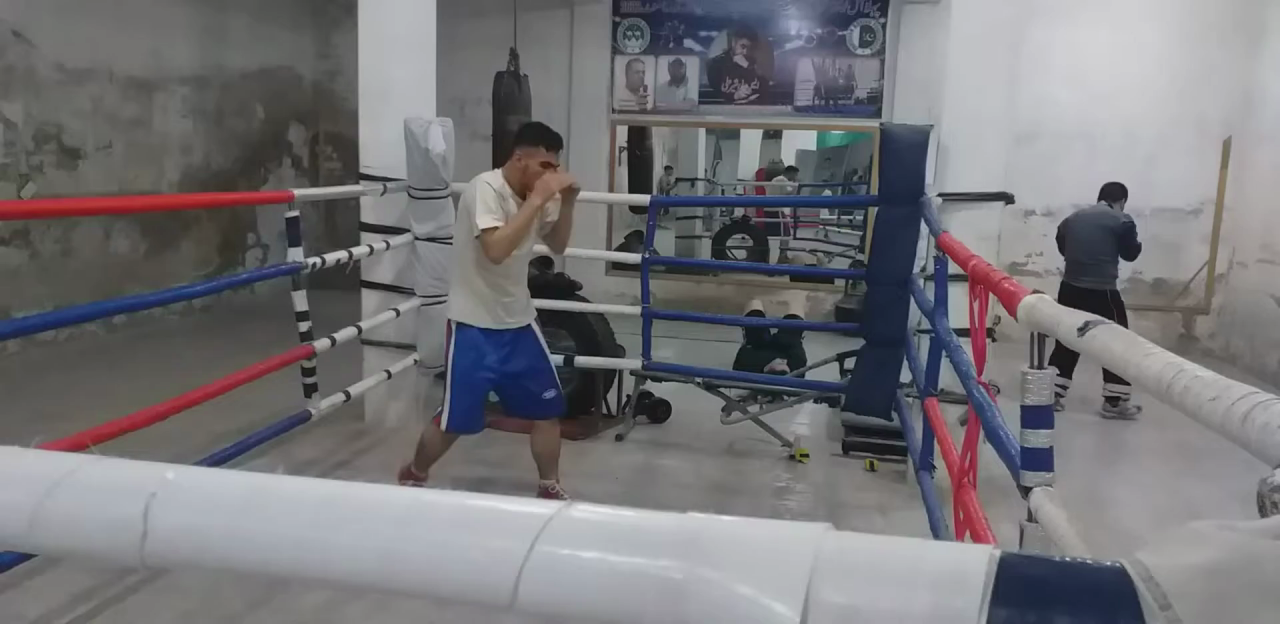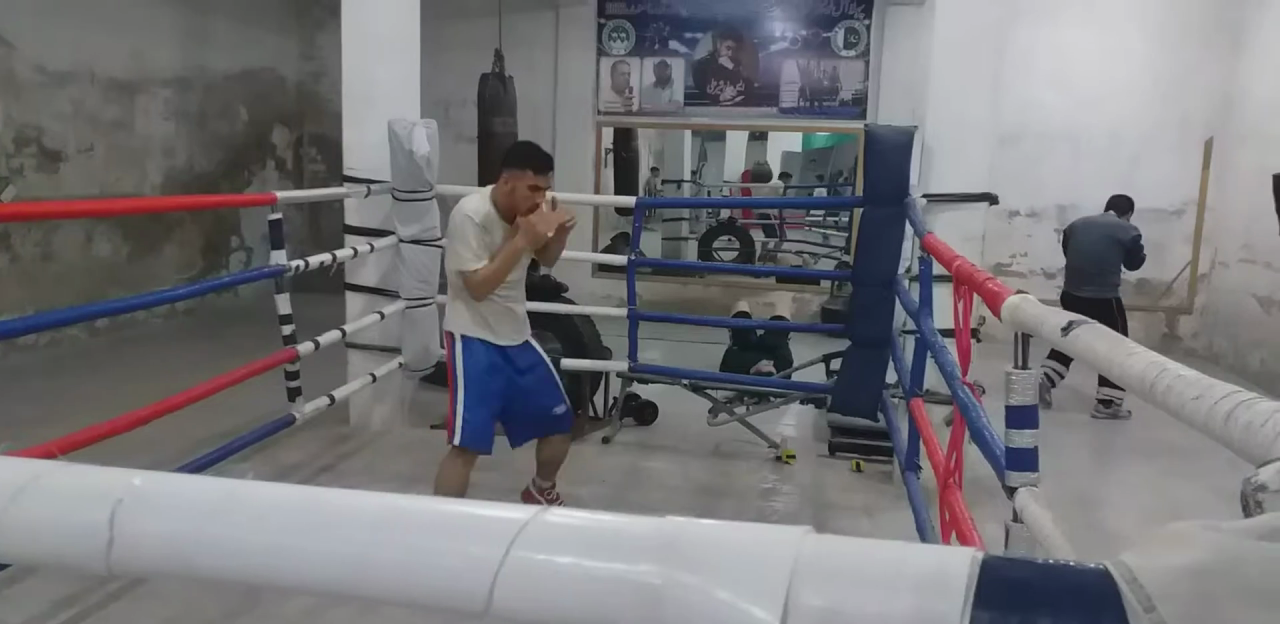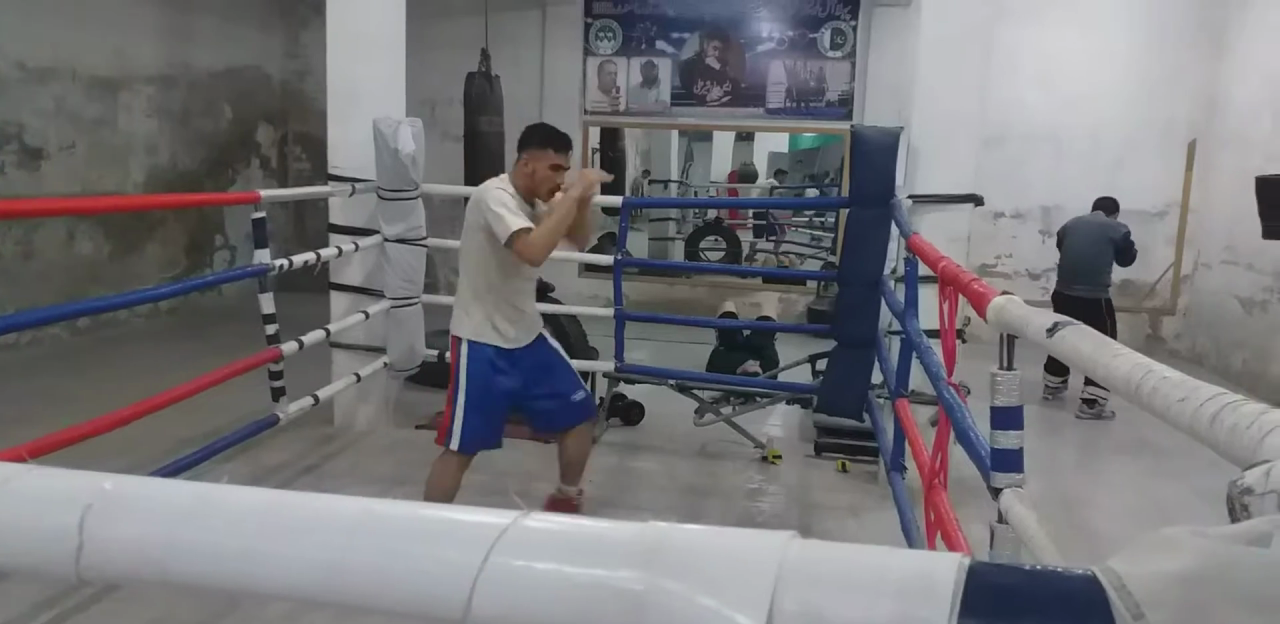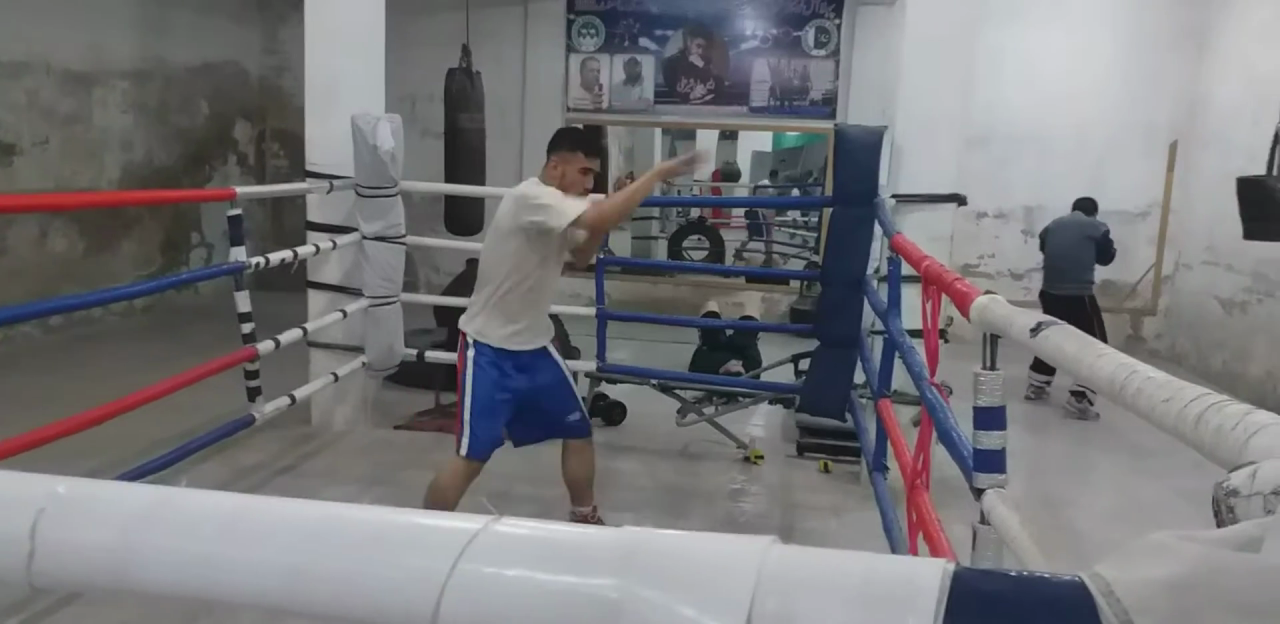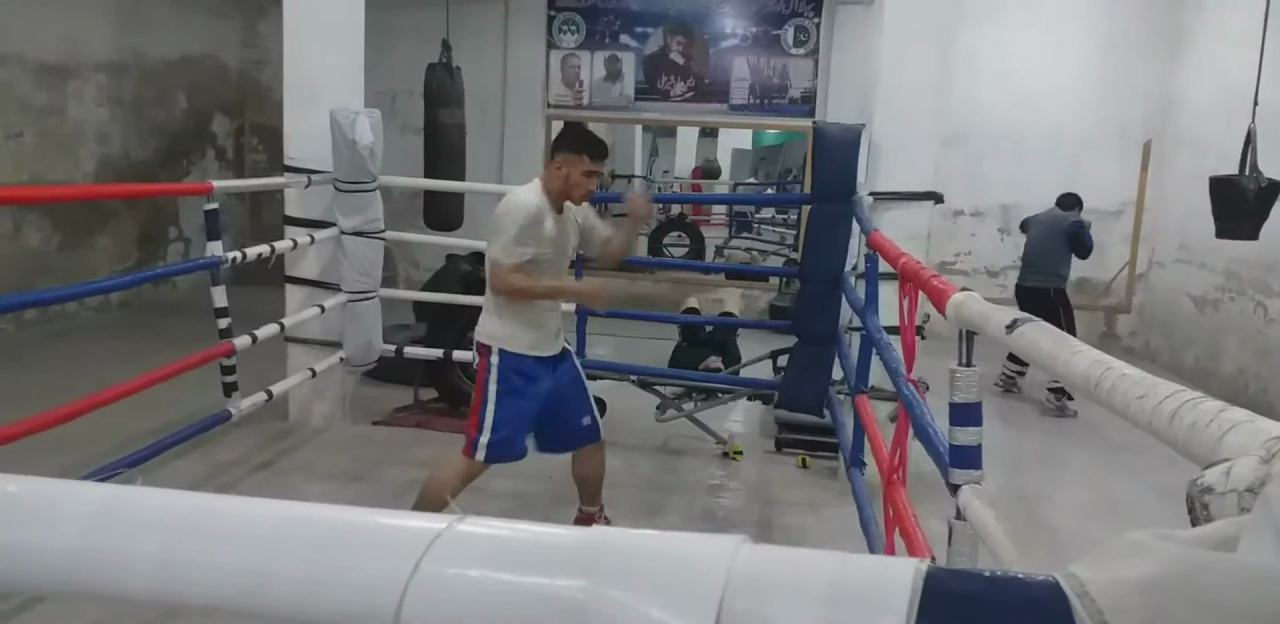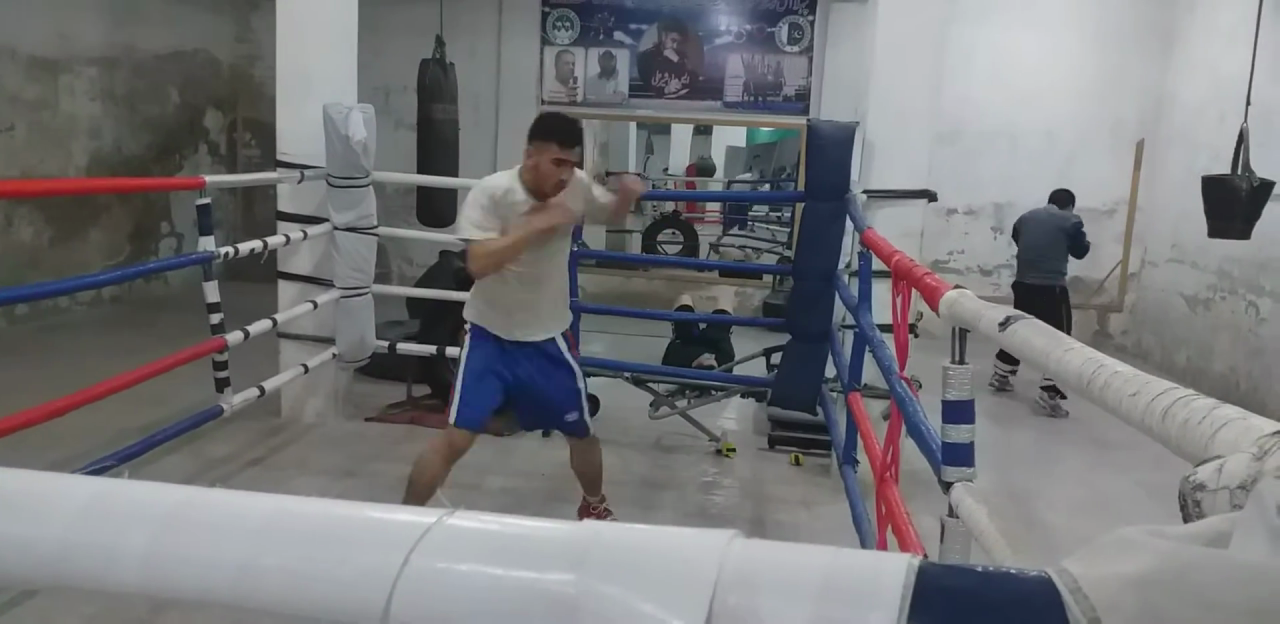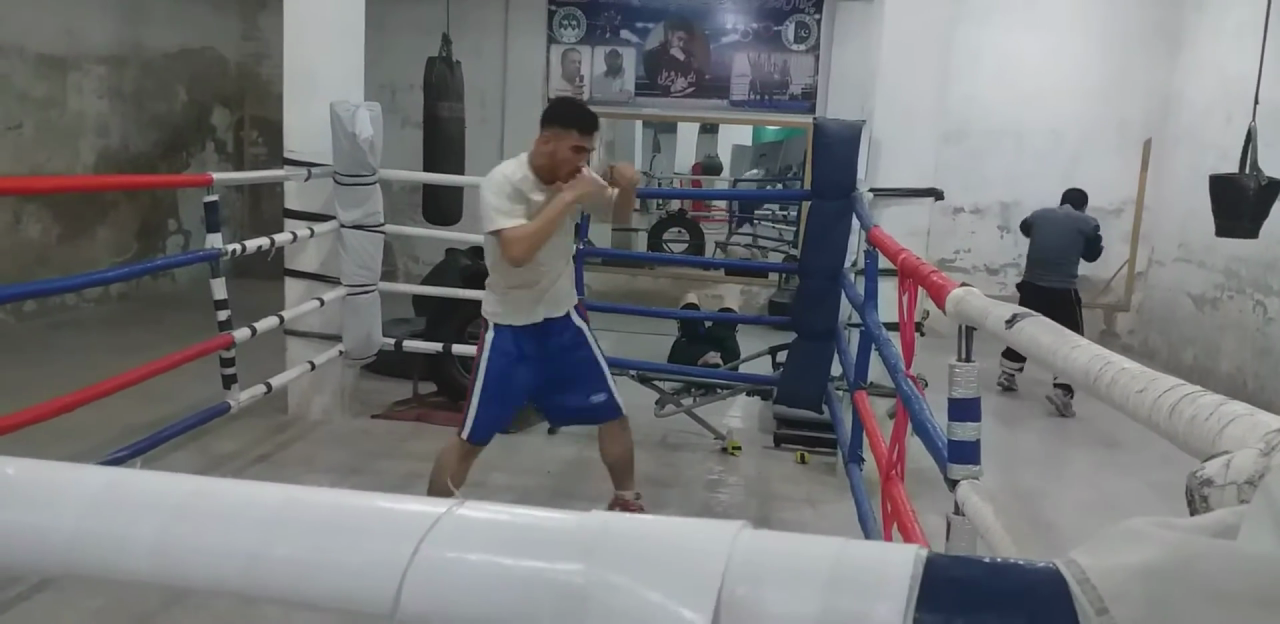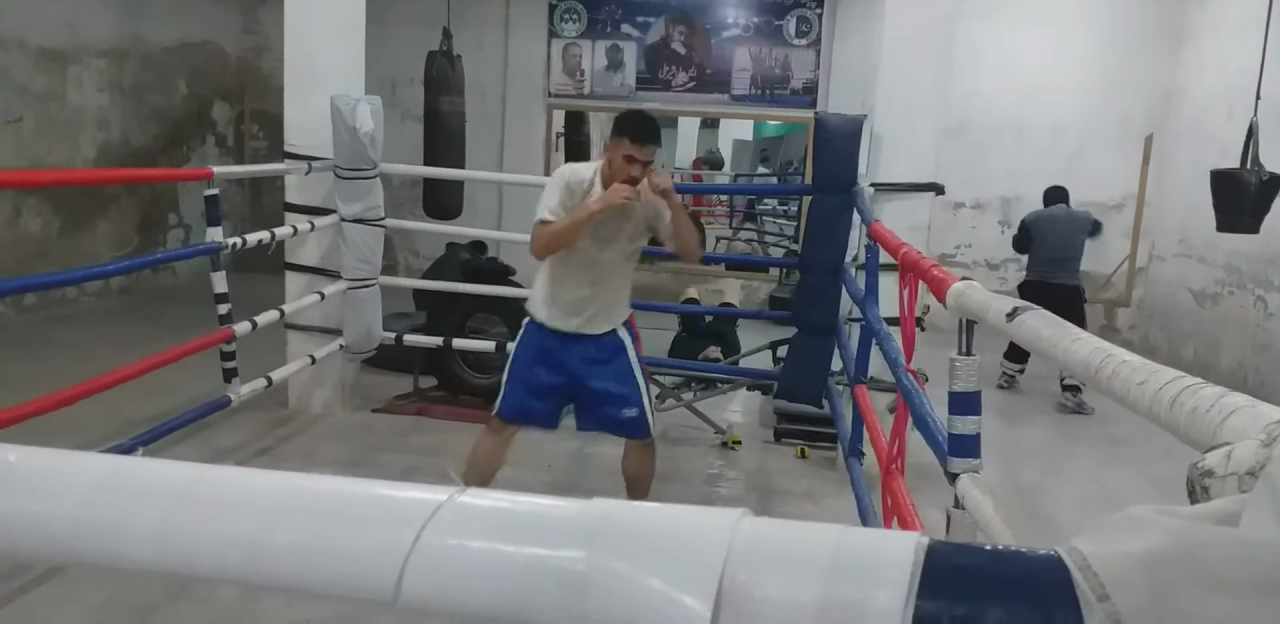
dt=0.3s
person 1, frame 1
left shoulder: (537, 194)
right shoulder: (483, 189)
left elbow: (557, 245)
right elbow: (497, 250)
left wrist: (564, 202)
right wrist: (538, 199)
left hip: (519, 322)
right hip: (473, 324)
left knee: (547, 411)
right knee: (454, 423)
left ankle: (550, 489)
right ankle: (414, 475)
person 1, frame 2
left shoulder: (531, 210)
right shoulder: (470, 214)
left elbow: (546, 259)
right elbow: (478, 287)
left wrist: (560, 233)
right wrist: (522, 240)
left hip: (517, 339)
right hip: (472, 340)
left knee: (560, 424)
right knee: (466, 447)
left ankle: (540, 492)
person 1, frame 3
left shoulder: (543, 193)
right shoulder: (494, 197)
left elbow: (577, 237)
right elbow: (533, 251)
left wrist: (582, 201)
right wrist: (571, 193)
left hip: (527, 335)
right hip: (481, 341)
left knee: (581, 414)
right knee: (462, 449)
left ankle: (566, 500)
person 1, frame 4
left shoulder: (567, 201)
right shoulder: (531, 198)
left elbow: (580, 257)
right elbow: (603, 218)
left wrist: (594, 236)
right wrist: (660, 172)
left hip: (534, 343)
right hip: (489, 346)
left knee: (579, 433)
right knee: (472, 457)
left ankle: (585, 520)
person 1, frame 5
left shoulder: (570, 209)
right shoulder: (525, 210)
left elbow: (609, 249)
right elbow: (501, 283)
left wrist: (632, 225)
right wrist: (568, 290)
left hip: (550, 348)
right hip: (508, 350)
left knee: (588, 438)
right knee: (476, 460)
left ankle: (590, 516)
person 1, frame 6
left shoulder: (575, 185)
right shoulder: (489, 192)
left elbow: (610, 210)
right elbow: (479, 265)
left wrist: (626, 196)
right wrist: (537, 224)
left hip: (548, 334)
right hip: (491, 334)
left knee: (581, 431)
right knee: (456, 439)
left ankle: (594, 508)
person 1, frame 7
left shoulder: (572, 177)
right shoulder: (503, 182)
left elbow: (620, 214)
right elbow: (517, 251)
left wrist: (625, 187)
right wrist: (565, 198)
left hip: (560, 319)
right hip: (510, 324)
left knee: (612, 416)
right knee: (471, 438)
left ankle: (625, 504)
person 1, frame 8
left shoulder: (651, 198)
right shoulder: (570, 178)
left elbow: (691, 252)
right elbow: (540, 246)
left wrist: (673, 204)
right wrist: (597, 206)
left hip: (609, 329)
right hip: (549, 325)
left knee: (640, 433)
right knee: (502, 425)
person 2, frame 1
left shoulder: (1074, 218)
right shoulder: (1121, 220)
left elbow: (1062, 246)
right elbow: (1131, 253)
right wrist: (1129, 232)
left hip: (1070, 287)
right hip: (1102, 291)
left knee: (1067, 342)
left ankle: (1051, 392)
right ankle: (1116, 401)
person 2, frame 2
left shoulder: (1078, 224)
right shoulder: (1127, 231)
left elbow: (1067, 250)
right elbow: (1134, 263)
left hip: (1072, 294)
right hip: (1104, 299)
left ankle: (1044, 379)
right ankle: (1107, 403)
person 2, frame 3
left shoulder: (1071, 224)
right shoulder: (1118, 229)
right elbow: (1127, 259)
left hip: (1063, 293)
right hip: (1095, 298)
left ankle: (1052, 386)
right ankle: (1091, 404)
person 2, frame 4
left shoulder: (1053, 225)
right shoulder: (1097, 228)
left elbow: (1044, 247)
right elbow: (1106, 257)
left hip: (1050, 293)
right hip: (1079, 296)
left ankle: (1037, 386)
right ankle: (1080, 398)
person 2, frame 5
left shoulder: (1039, 218)
right shoulder: (1071, 222)
left elbow: (1024, 226)
right elbow: (1083, 251)
right wrist: (1085, 229)
left hip: (1025, 286)
right hip: (1049, 289)
left ankle: (1009, 377)
right ankle: (1058, 396)
person 2, frame 6
left shoulder: (1028, 216)
right shoulder: (1070, 221)
left elbow: (1017, 237)
right elbow: (1080, 251)
left hip: (1023, 284)
right hip: (1051, 287)
left ankle: (1000, 376)
right ankle: (1050, 394)
person 2, frame 7
left shoulder: (1041, 214)
right shoulder: (1088, 223)
left elbow: (1025, 228)
right elbow: (1092, 254)
left hip: (1031, 285)
right hip: (1063, 290)
left ankle: (1007, 376)
right ankle: (1062, 390)
person 2, frame 8
left shoulder: (1033, 218)
right shoulder: (1084, 218)
left elbow: (1019, 246)
right elbow: (1096, 229)
left hip: (1035, 284)
right hip: (1068, 288)
left ankle: (1008, 375)
right ankle: (1072, 392)
